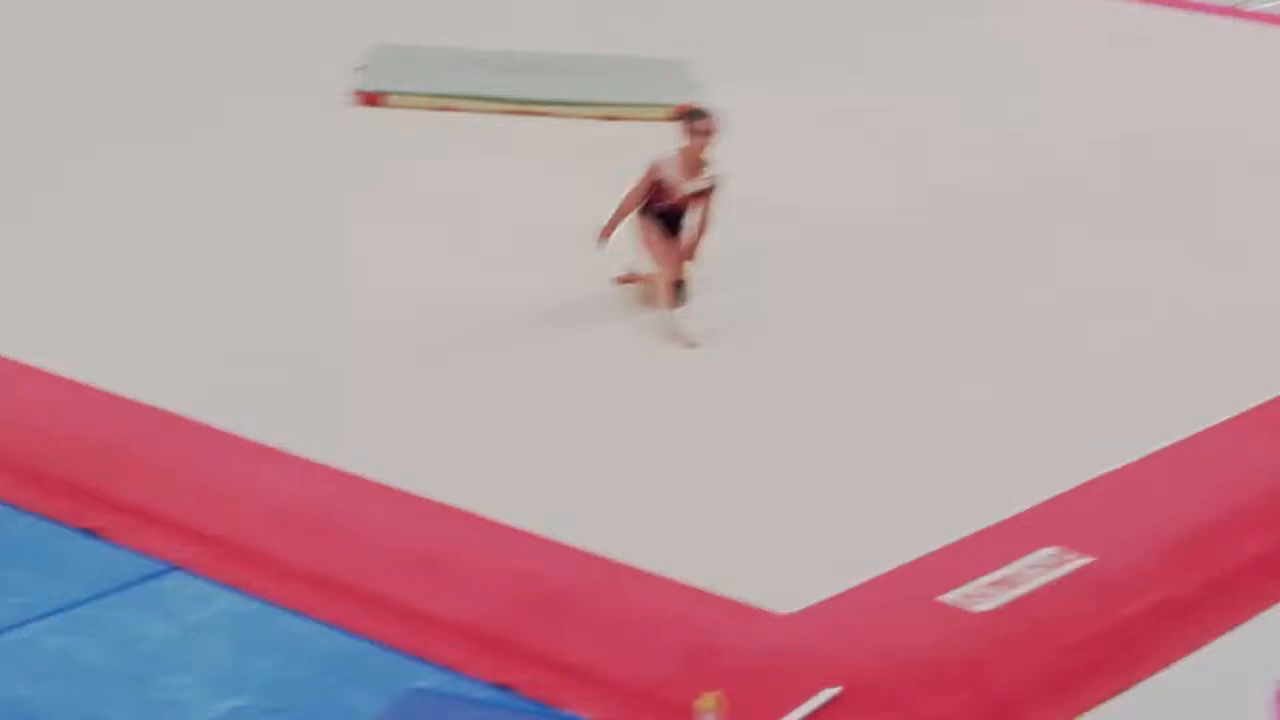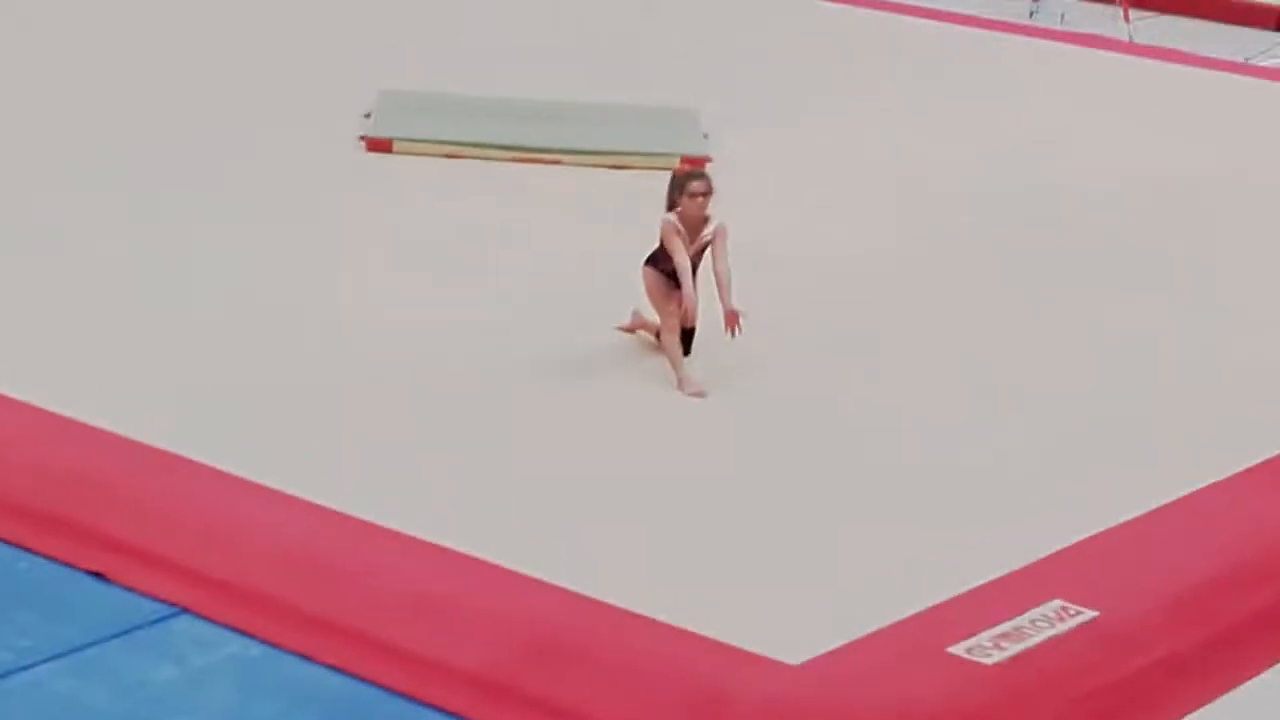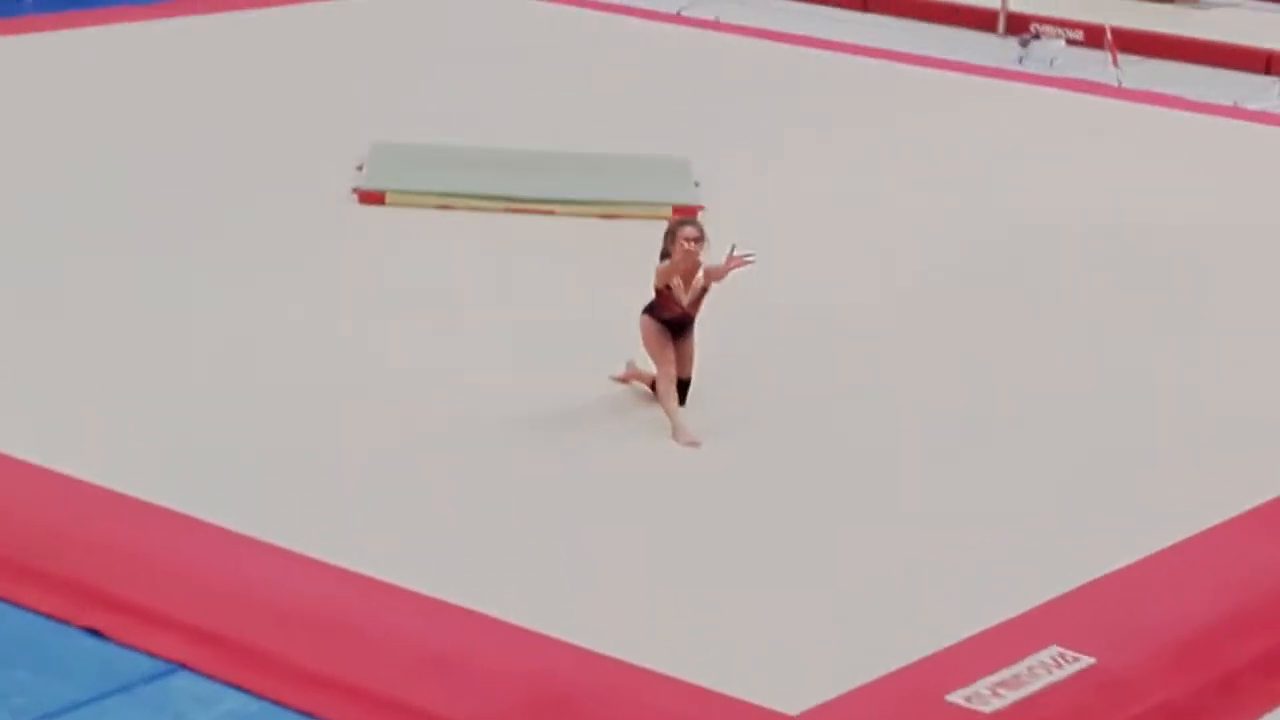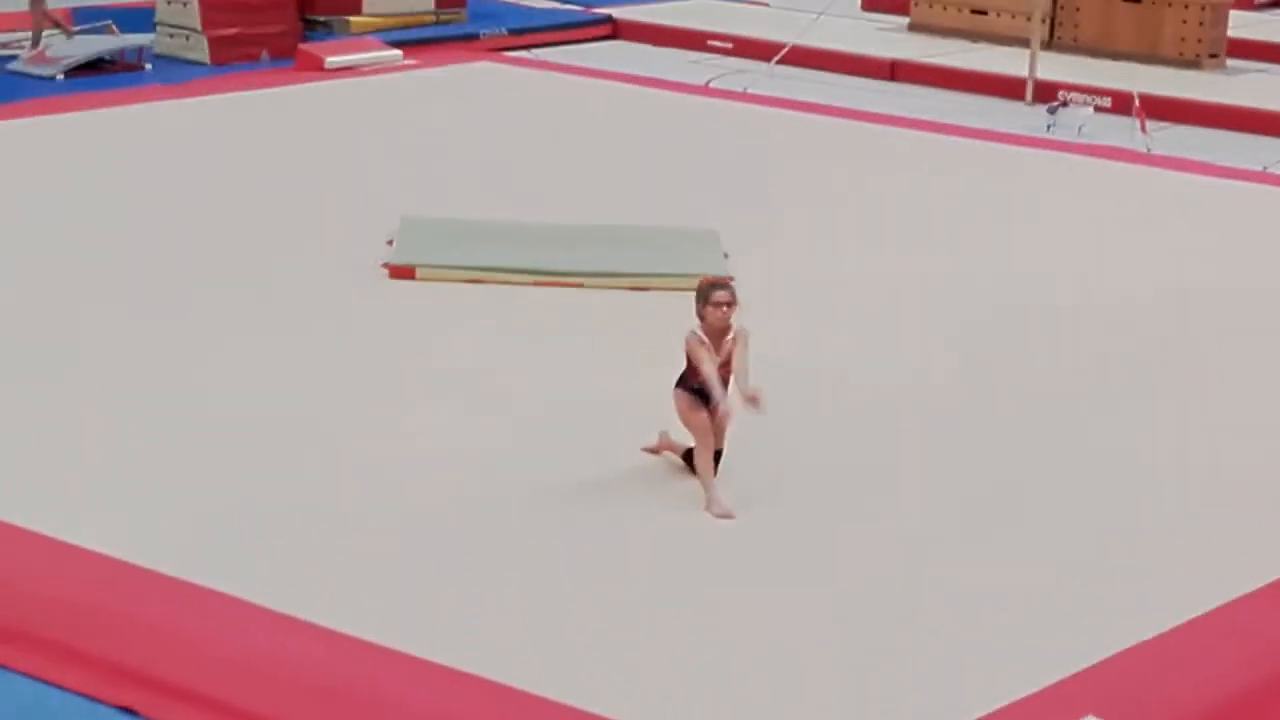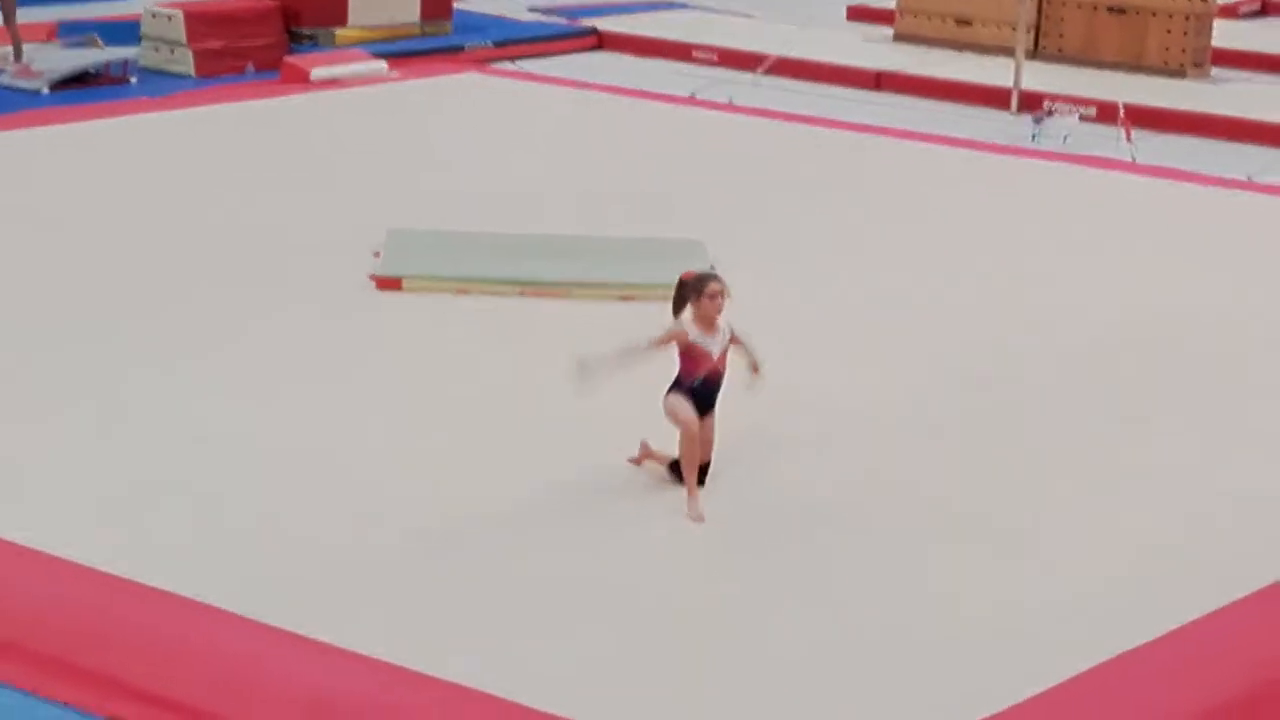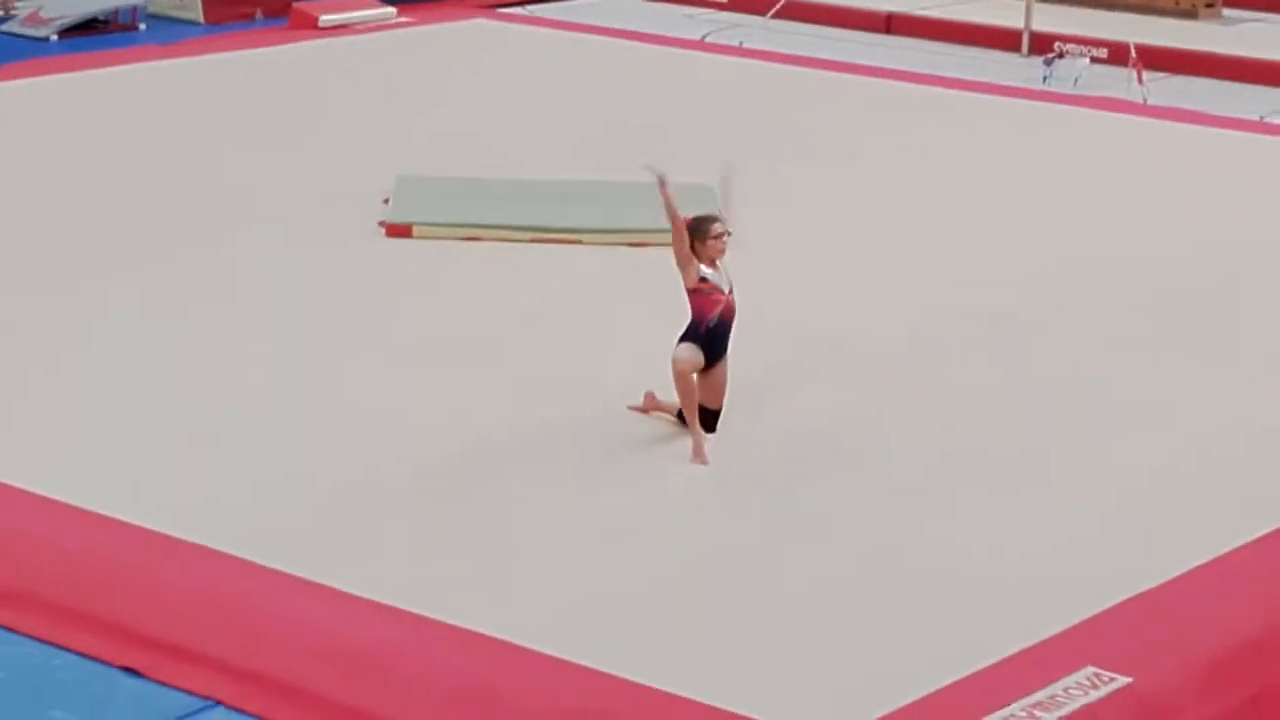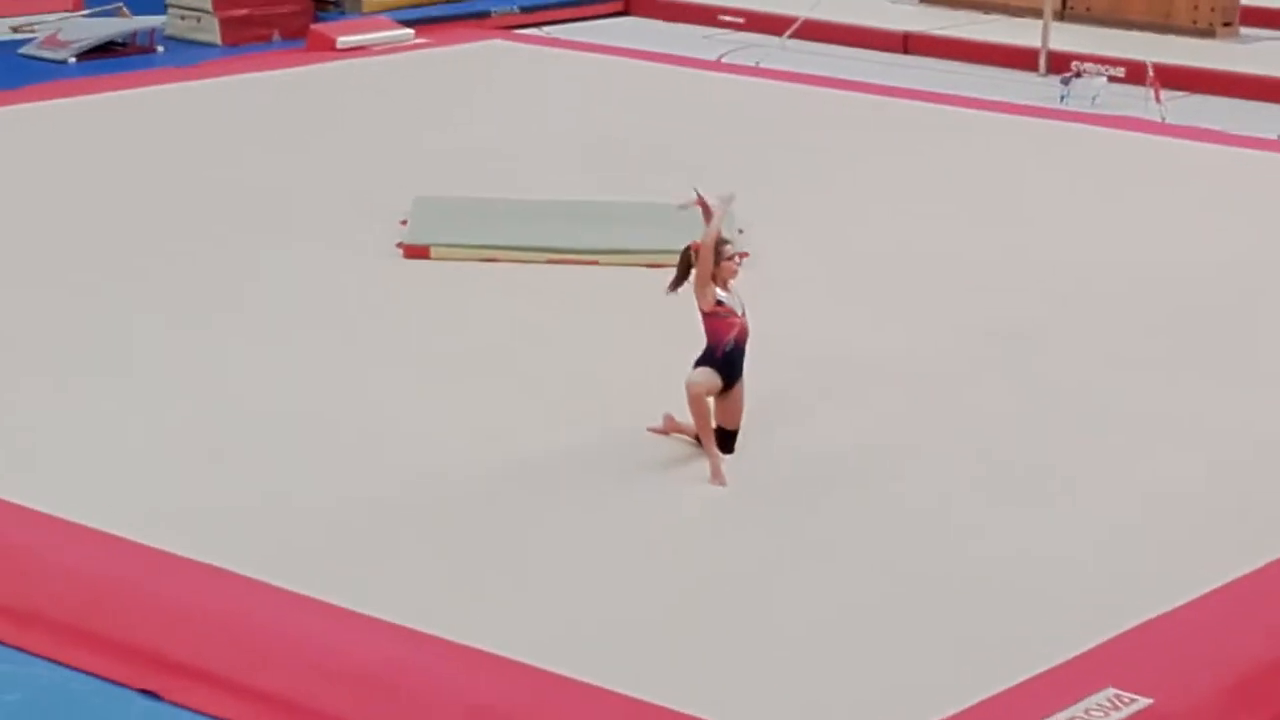
dt=0.3s
person 1, frame 1
left shoulder: (710, 177)
right shoulder: (663, 164)
left elbow: (703, 217)
right elbow: (634, 197)
left wrist: (691, 247)
right wrist: (610, 226)
left hip: (675, 225)
right hip: (651, 219)
left knee: (677, 294)
right knee: (665, 264)
left ankle: (634, 275)
right ankle: (671, 324)
person 1, frame 2
left shoulder: (716, 228)
right shoulder: (669, 224)
left elbow: (721, 266)
right elbow: (680, 258)
left wrist: (727, 306)
right wrist: (687, 290)
left hip: (687, 275)
right hip: (658, 271)
left knee: (685, 346)
right knee: (671, 318)
left ankle: (641, 322)
right ankle: (683, 376)
person 1, frame 3
left shoulder: (705, 271)
right shoulder: (664, 271)
left elbow: (716, 274)
right elbow: (672, 270)
left wrist: (726, 268)
right wrist: (682, 260)
left hip: (684, 325)
right hip: (655, 321)
left knee: (681, 387)
right knee: (667, 367)
left ankle: (635, 372)
right ankle: (678, 426)
person 1, frame 4
left shoulder: (739, 334)
right shoulder: (693, 338)
left elbow: (740, 363)
right elbow: (707, 369)
left wrist: (745, 389)
right wrist: (720, 400)
left hip: (717, 394)
right hip: (689, 393)
left knee: (712, 464)
right knee: (704, 436)
left ankle: (667, 443)
right ankle: (712, 497)
person 1, frame 5
left shoulder: (725, 328)
right shoulder: (683, 329)
left elbow: (739, 342)
right elbow: (646, 346)
left wrist: (752, 360)
left hip: (707, 402)
right hip: (681, 395)
left knee: (699, 475)
right knee: (691, 426)
left ankle: (649, 452)
right ankle: (692, 497)
person 1, frame 6
left shoulder: (719, 266)
right shoulder: (692, 268)
left elbow: (717, 226)
right elbow: (677, 227)
right wrist: (665, 191)
left hip: (718, 350)
right hip: (694, 342)
left knee: (710, 421)
right knee: (681, 364)
left ankle: (657, 403)
right ankle: (695, 434)
person 1, frame 7
left shoulder: (728, 286)
right shoulder: (706, 291)
left elbow: (716, 239)
right elbow: (706, 244)
left wrist: (706, 207)
right wrist: (718, 209)
left hip: (734, 369)
right hip: (712, 366)
left knee: (727, 443)
right knee: (694, 386)
left ankle: (675, 425)
right ankle: (712, 456)
